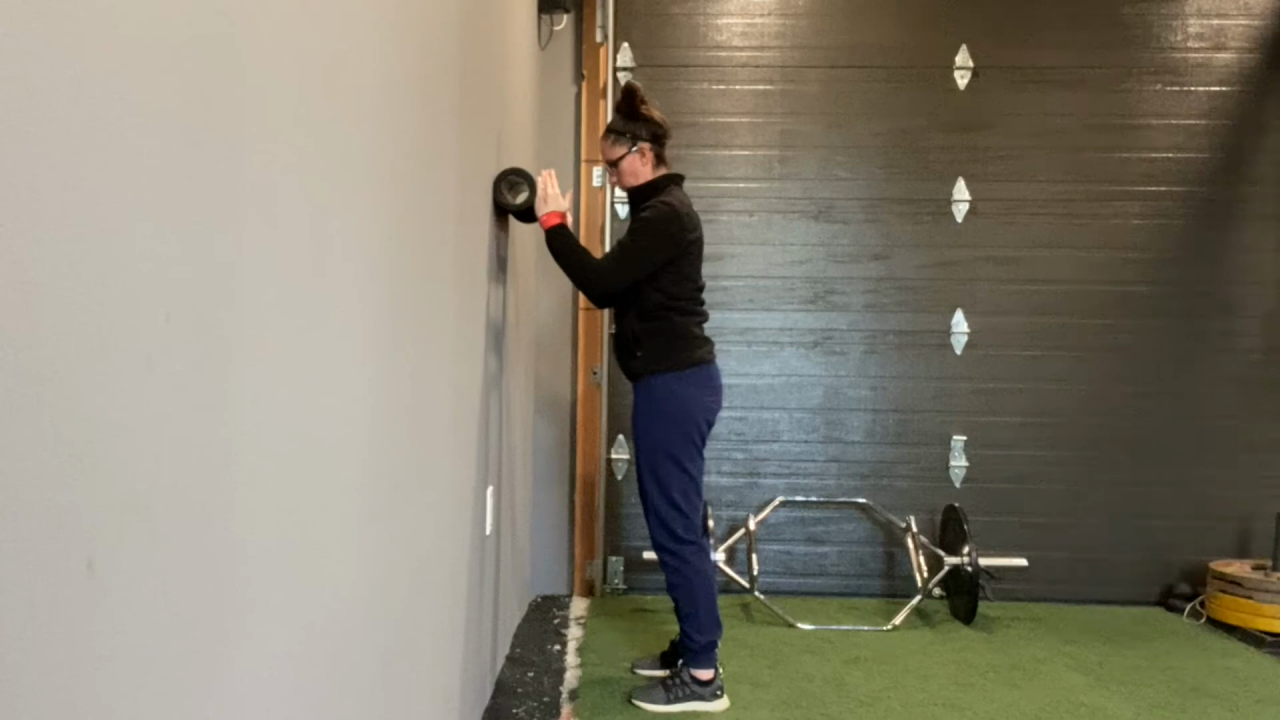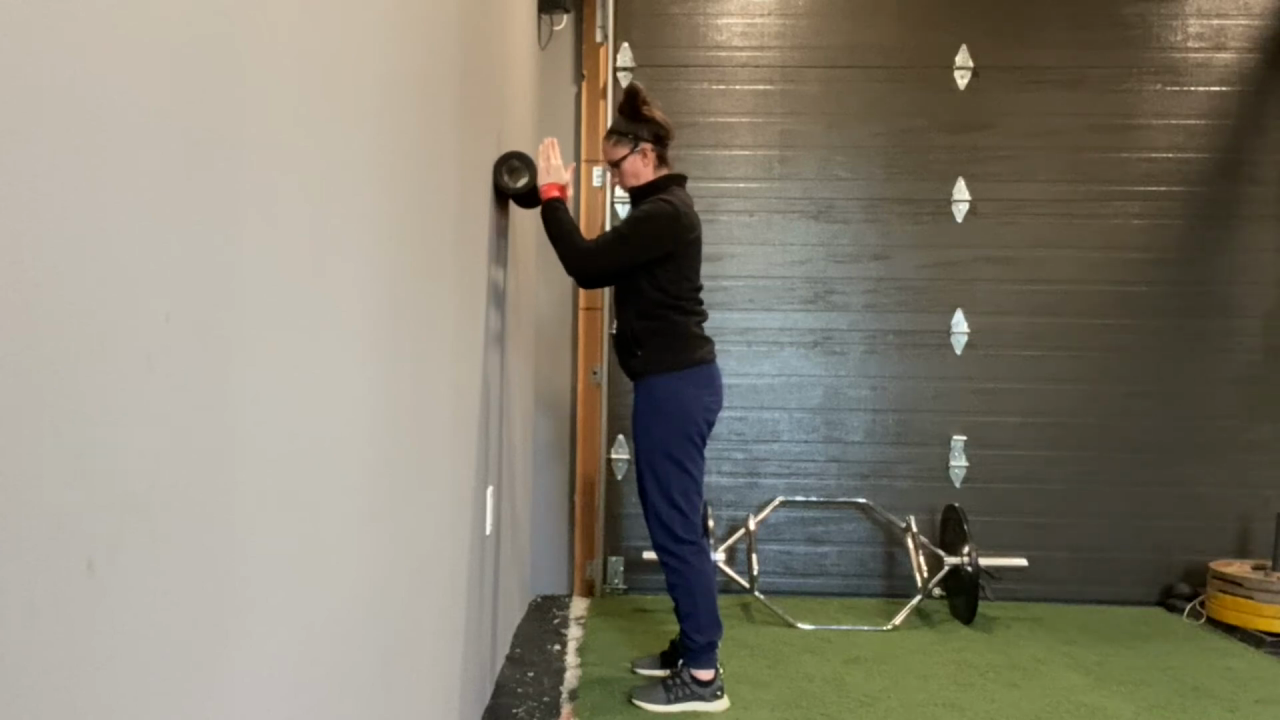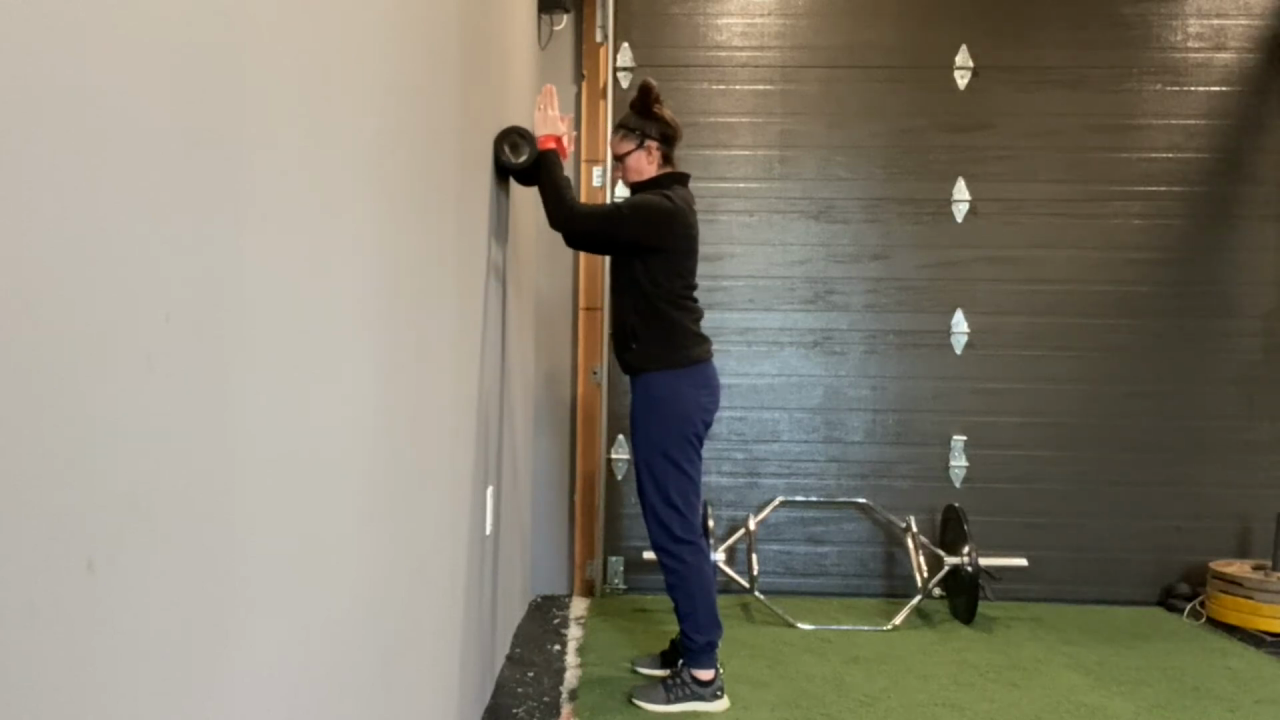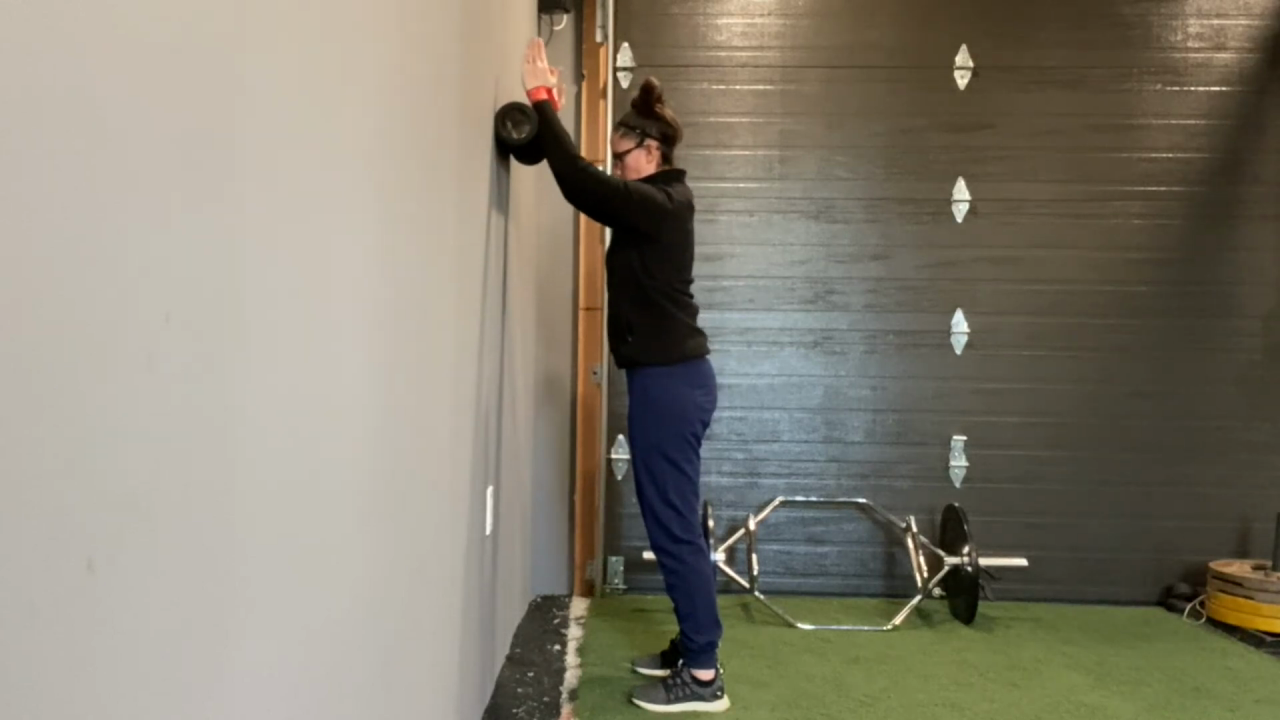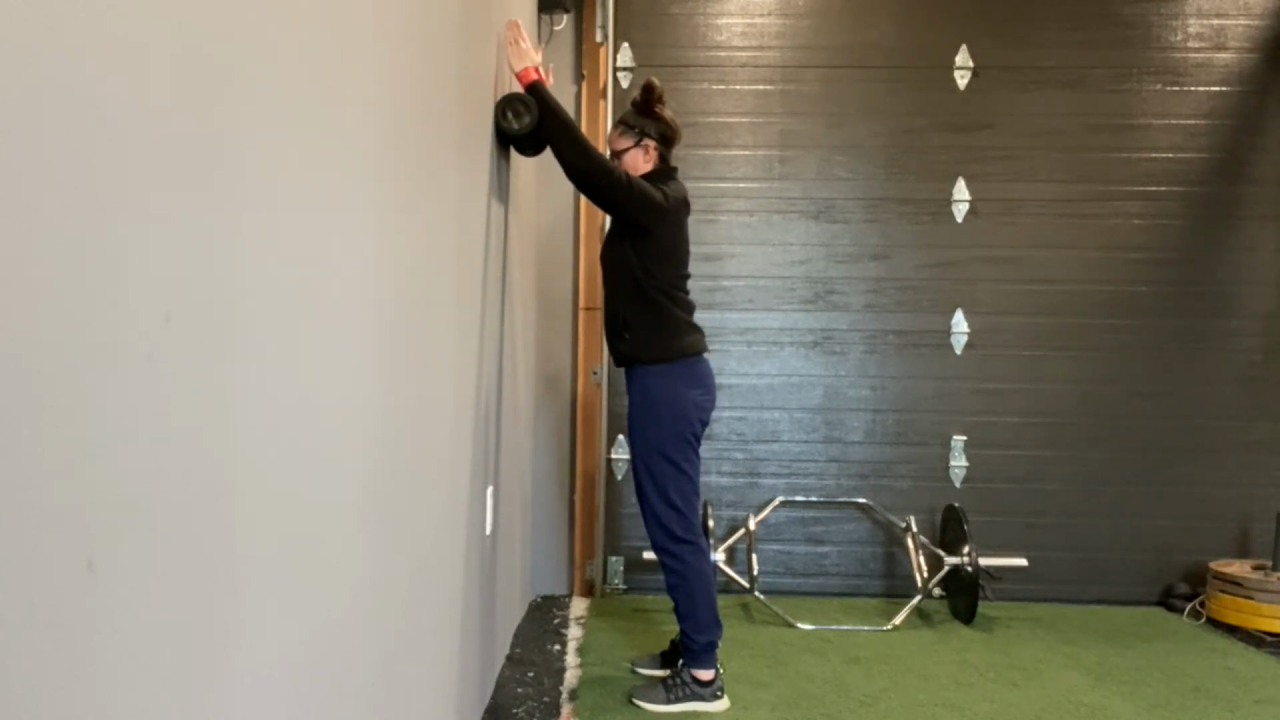
dt=1s
person 1, frame 1
left shoulder: (664, 215)
right shoulder: (661, 209)
left elbow: (603, 285)
right elbow: (618, 280)
left wrist: (554, 222)
right wrist: (559, 224)
left hip: (675, 384)
right hip: (676, 380)
left knee: (676, 527)
right knee: (675, 524)
right ankle: (692, 649)
person 1, frame 2
left shoulder: (664, 214)
right shoulder: (663, 209)
left elbow: (586, 265)
right elbow: (604, 265)
left wrist: (552, 195)
right wrist: (558, 200)
left hip: (675, 384)
right hip: (676, 380)
left knee: (676, 527)
right knee: (674, 523)
right ankle: (692, 648)
person 1, frame 3
left shoulder: (660, 210)
right shoulder: (662, 206)
left elbow: (571, 221)
right elbow: (587, 232)
left wrist: (548, 147)
right wrist: (556, 156)
left hip: (672, 382)
right hip: (674, 377)
left knee: (675, 527)
right knee: (674, 522)
right ankle: (692, 648)
person 1, frame 4
left shoulder: (656, 205)
right shoulder: (660, 202)
left elbow: (577, 180)
right elbow: (589, 182)
left wrist: (541, 99)
right wrist: (548, 109)
left hip: (668, 381)
right hip: (672, 377)
left knee: (674, 527)
right knee: (673, 523)
right ankle: (693, 649)
person 1, frame 5
left shoulder: (651, 204)
right shoulder: (655, 201)
left elbow: (583, 163)
right elbow: (587, 161)
left wrist: (532, 81)
right wrist: (539, 91)
left hip: (668, 381)
right hip: (670, 376)
left knee: (675, 527)
right knee: (672, 523)
right ankle: (694, 649)
